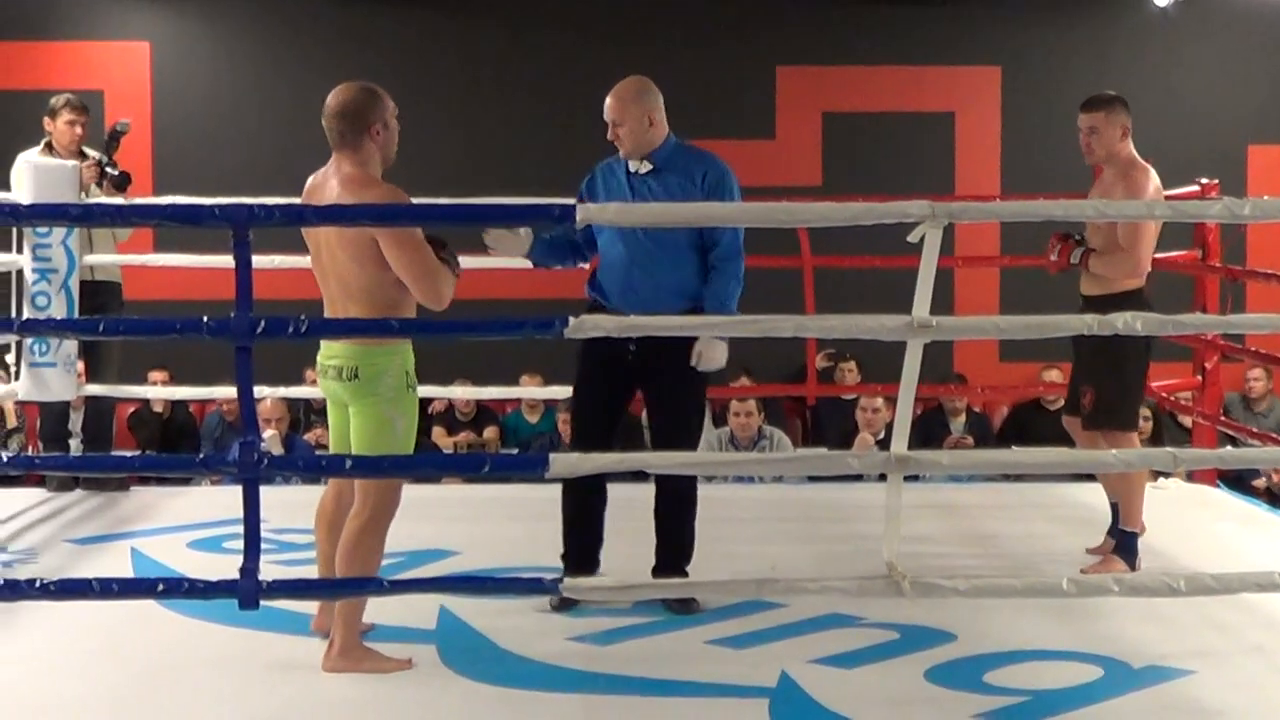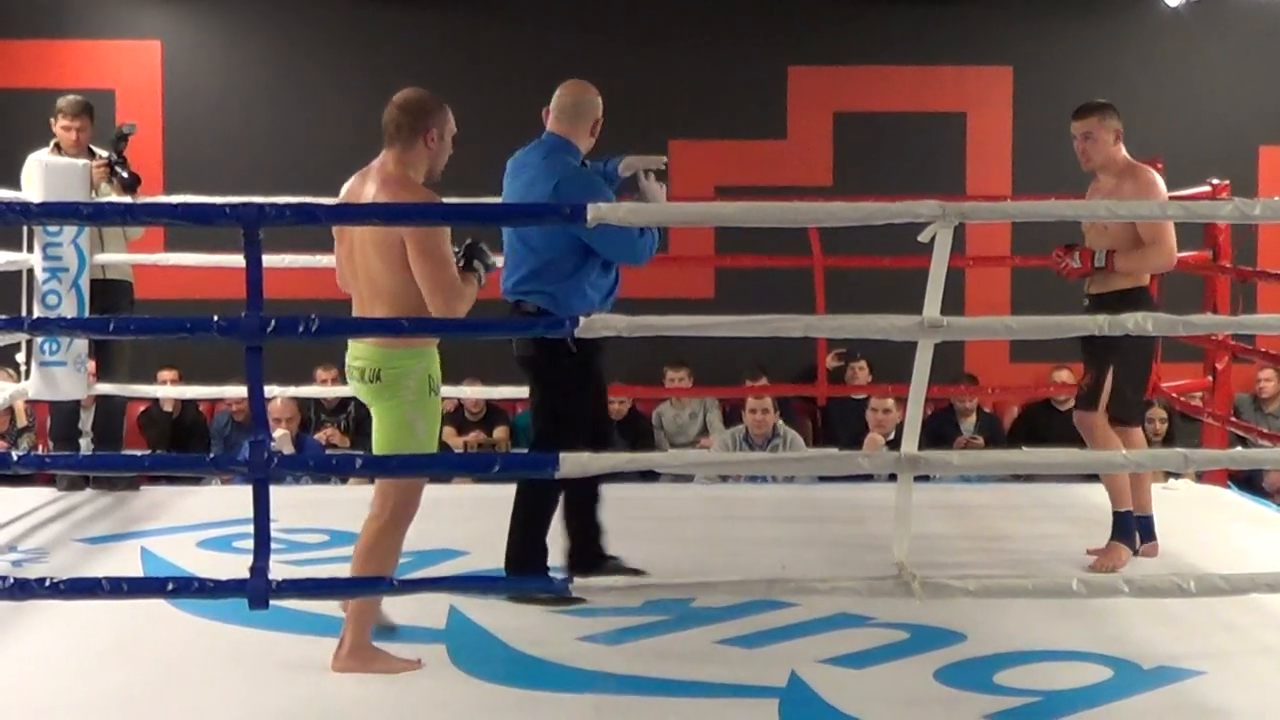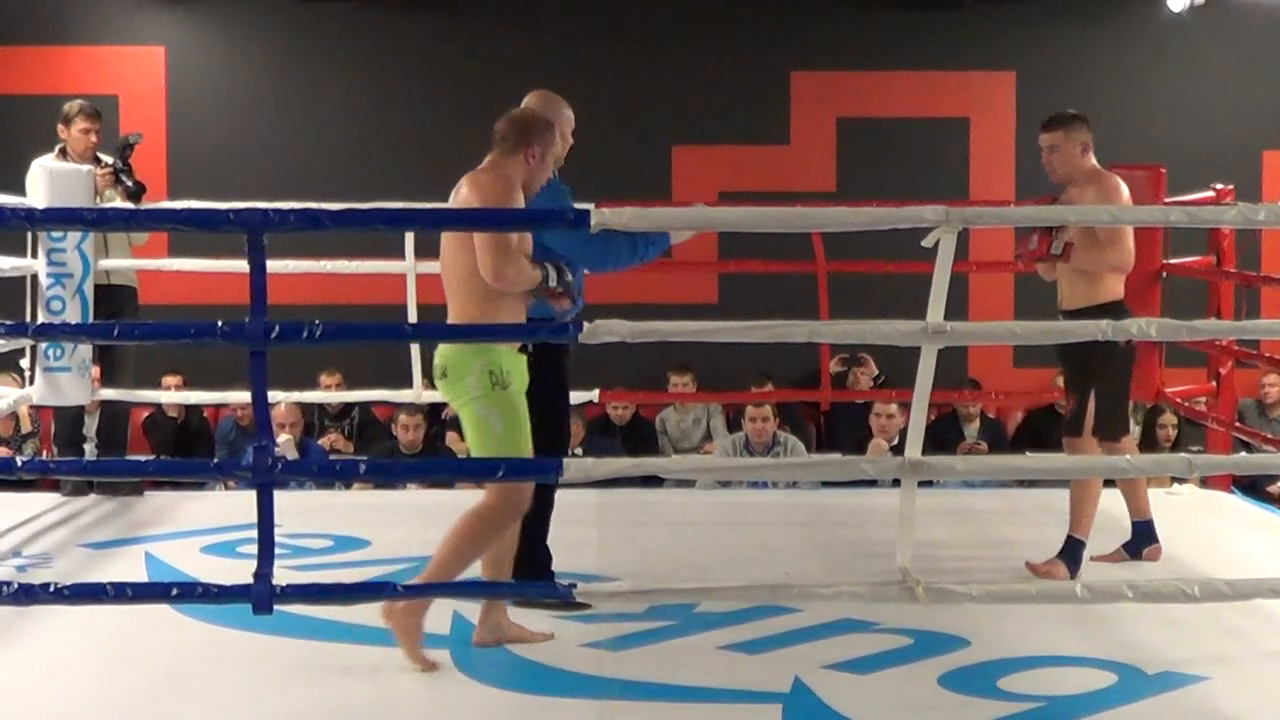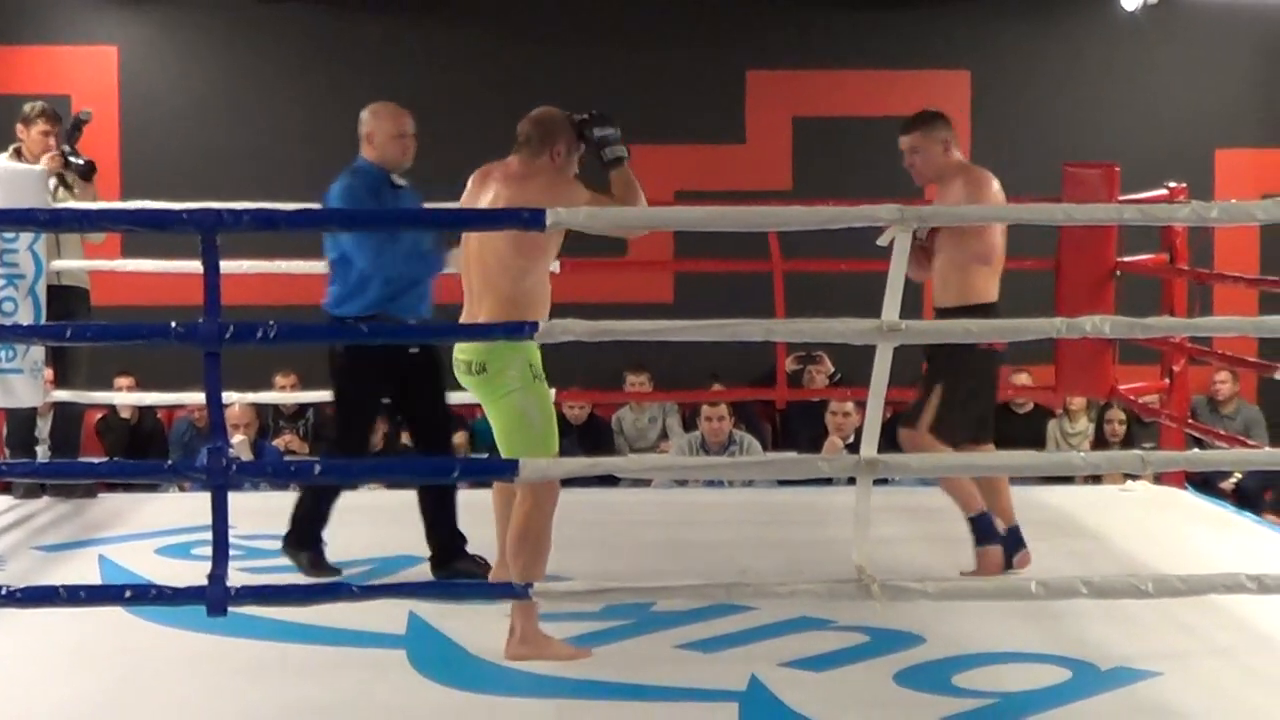
dt=0.7s
person 1, frame 1
left shoulder: (317, 187)
right shoulder: (383, 200)
right elbow: (434, 295)
left wrist: (418, 253)
right wrist: (447, 261)
left hip: (335, 352)
right hip: (378, 361)
left knee: (343, 485)
right knee: (377, 500)
left ankle: (329, 610)
right ankle: (345, 644)
person 1, frame 2
left shoulder: (354, 188)
right shoulder: (416, 202)
right elbow: (448, 306)
right wrist: (475, 269)
left hip: (366, 353)
right hip: (404, 363)
left knee: (390, 487)
right knee: (398, 503)
left ankle: (360, 599)
right ankle: (354, 645)
person 1, frame 3
left shoulder: (482, 189)
right shoulder: (493, 186)
right elbow: (495, 270)
left wrist: (541, 291)
right wrist: (541, 273)
left hip: (488, 358)
right hip: (481, 363)
left knee: (511, 489)
right knee: (509, 494)
left ankle: (494, 619)
right ankle: (412, 603)
person 1, frame 4
left shoulder: (485, 178)
right shoulder: (547, 188)
right wrist: (616, 154)
left hip: (476, 349)
right hip: (506, 354)
left knee: (516, 465)
right knee: (540, 488)
left ankle: (506, 567)
right ankle: (525, 632)
person 2, frame 1
left shoulder: (707, 175)
right shoulder: (602, 178)
left elbow: (727, 258)
right elbow: (578, 246)
left wrist: (715, 328)
right wrist: (530, 246)
left hip: (677, 335)
right hip: (607, 331)
left knee: (675, 458)
right knee: (587, 450)
left ankle: (671, 573)
right ankle: (579, 570)
person 2, frame 2
left shoulder: (527, 162)
right shoulder: (570, 180)
right elbow: (632, 248)
left wrist: (615, 170)
right wrist: (652, 206)
right hip: (559, 333)
left knee: (590, 438)
right knee: (557, 450)
left ankle: (588, 554)
right ankle: (524, 572)
person 2, frame 3
right shoulder: (534, 186)
right elbow: (593, 248)
right wrist: (667, 237)
right hip: (528, 336)
left knee: (531, 451)
right knee: (541, 456)
left ankle: (522, 560)
right ankle: (529, 578)
person 2, frame 4
left shoulder: (403, 191)
right shoulder: (348, 193)
right elbow: (378, 258)
right wrist: (438, 247)
left hip: (410, 336)
right hip: (362, 337)
left knee: (434, 442)
right knee: (349, 446)
left ankle: (448, 553)
right ankle: (303, 539)
person 3, frame 1
left shoulder: (1136, 182)
right shoulder: (1108, 179)
left elbow: (1136, 263)
left wrist: (1075, 257)
right wrist: (1072, 248)
left hip: (1122, 315)
right hip: (1097, 312)
left knee: (1118, 430)
right knee: (1078, 421)
left ankle: (1126, 548)
right ankle: (1122, 517)
person 3, frame 2
left shoulder: (1142, 181)
right shoulder: (1096, 187)
left elbow: (1165, 255)
left wrist: (1097, 260)
right wrist: (1076, 260)
left hip: (1129, 311)
right hip: (1099, 310)
left knee: (1090, 416)
right knee: (1123, 423)
left ankle: (1125, 531)
right ankle: (1142, 530)
person 3, frame 3
left shoulder: (1107, 190)
right shoulder: (1070, 196)
left elbow: (1122, 260)
right elbow: (1052, 271)
left wrist: (1058, 248)
right wrist: (1042, 244)
left hip: (1103, 327)
right hip: (1078, 327)
left knee: (1082, 438)
right knee: (1111, 436)
left ankle: (1071, 554)
right ankle: (1143, 537)
person 3, frame 4
left shoulder: (977, 184)
right shoulder: (947, 190)
left elbow: (985, 252)
right elbow: (929, 270)
left wrist: (927, 236)
right wrist: (917, 247)
right hip: (956, 326)
left knee: (916, 433)
right knee: (973, 442)
left ankle: (987, 529)
right ankle: (1012, 545)
person 4, frame 1
left shoulder: (98, 163)
right shoulder: (29, 163)
left elbow: (121, 233)
left wrist: (113, 197)
right wrist: (76, 187)
left hip: (104, 282)
left knee: (105, 377)
person 4, frame 2
left shoulder: (108, 164)
right shoulder: (38, 163)
left elbow: (134, 232)
left wrist: (122, 193)
right wrist: (86, 187)
left hip: (115, 281)
left knee: (115, 375)
right ankle: (67, 467)
person 4, frame 3
left shoulder: (112, 168)
right shoulder: (44, 168)
left elbow: (139, 236)
left wrist: (128, 196)
right wrist: (92, 191)
left hip: (119, 287)
left knee: (119, 382)
person 4, frame 4
left shoulder: (67, 171)
left elbow: (96, 235)
left wrist: (85, 189)
right wrist: (41, 175)
left hip: (71, 286)
left knee: (73, 382)
